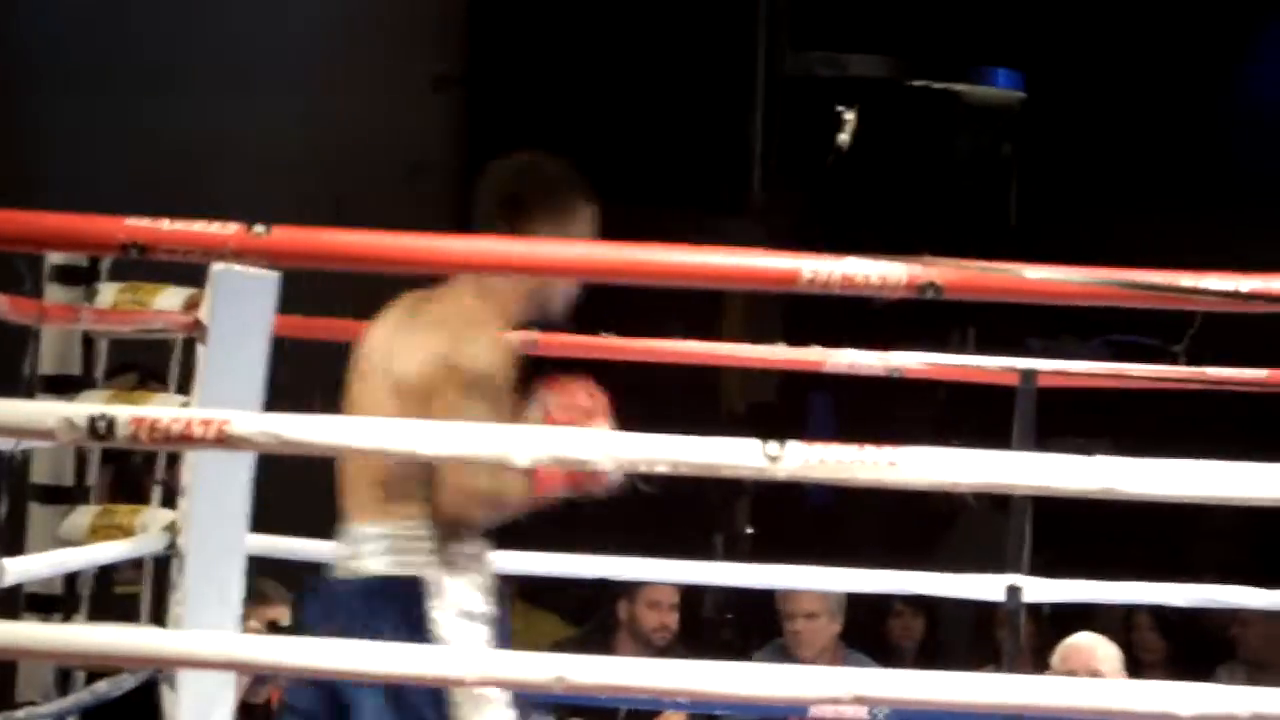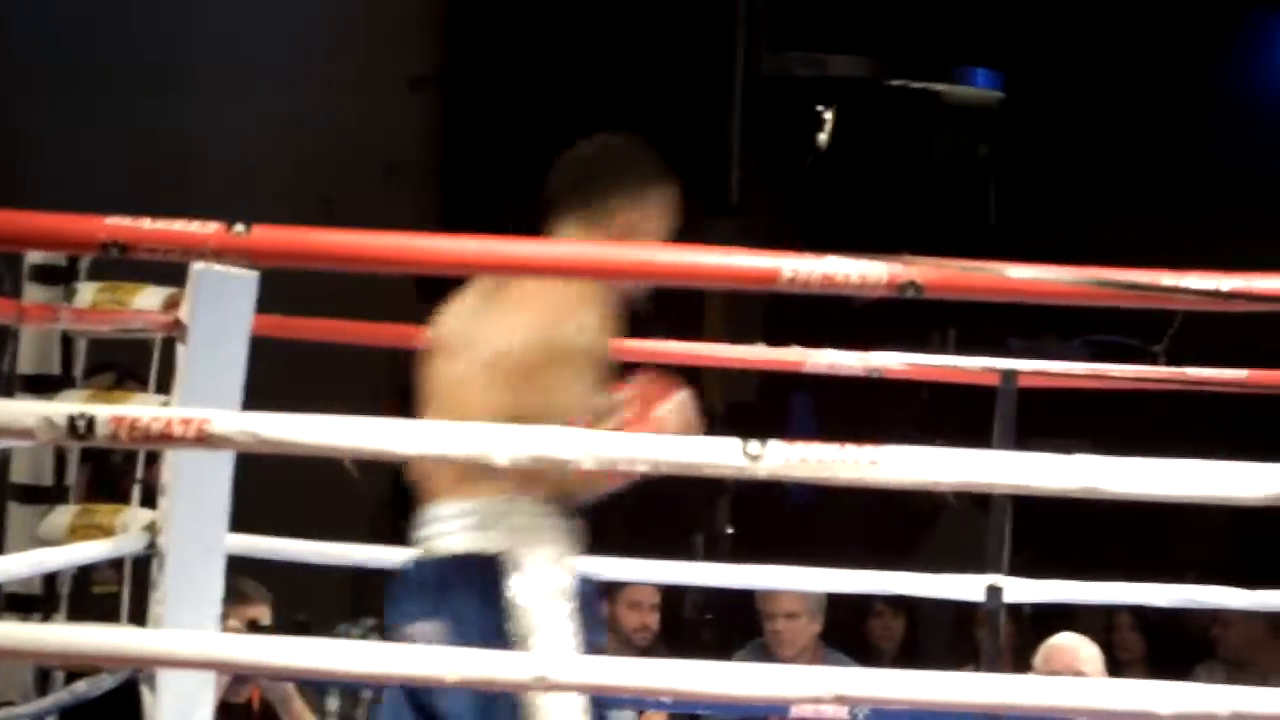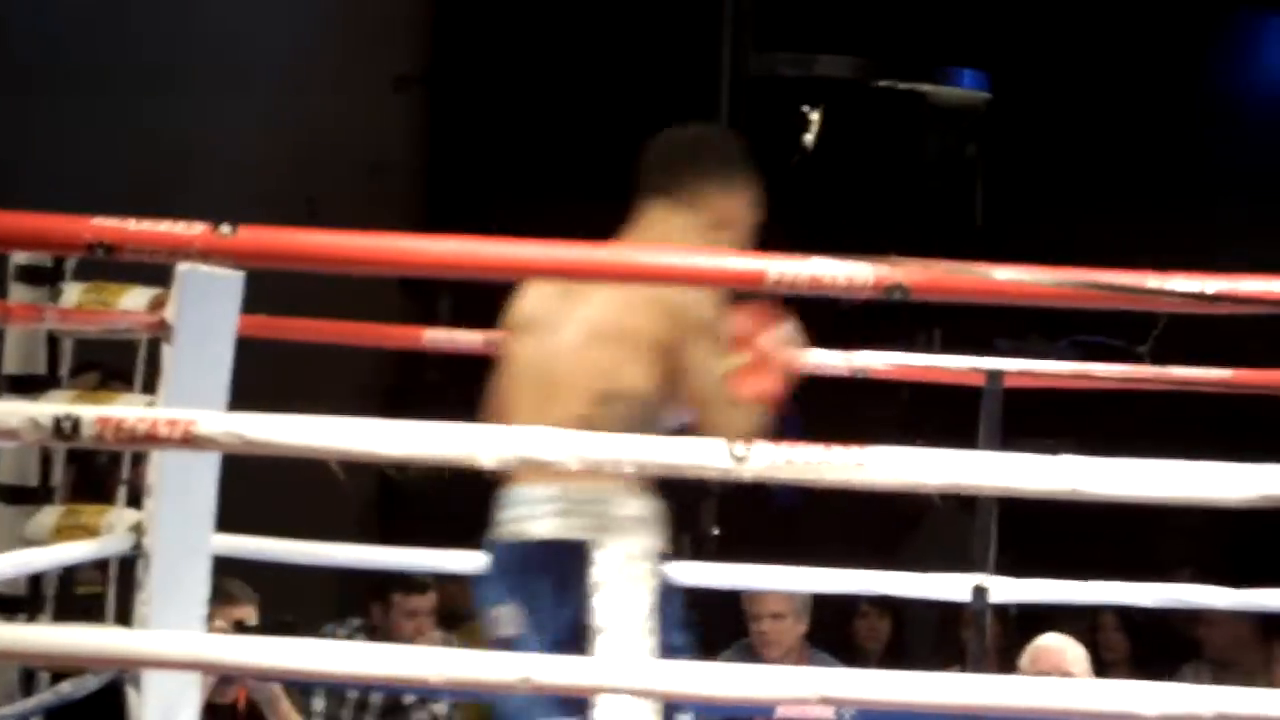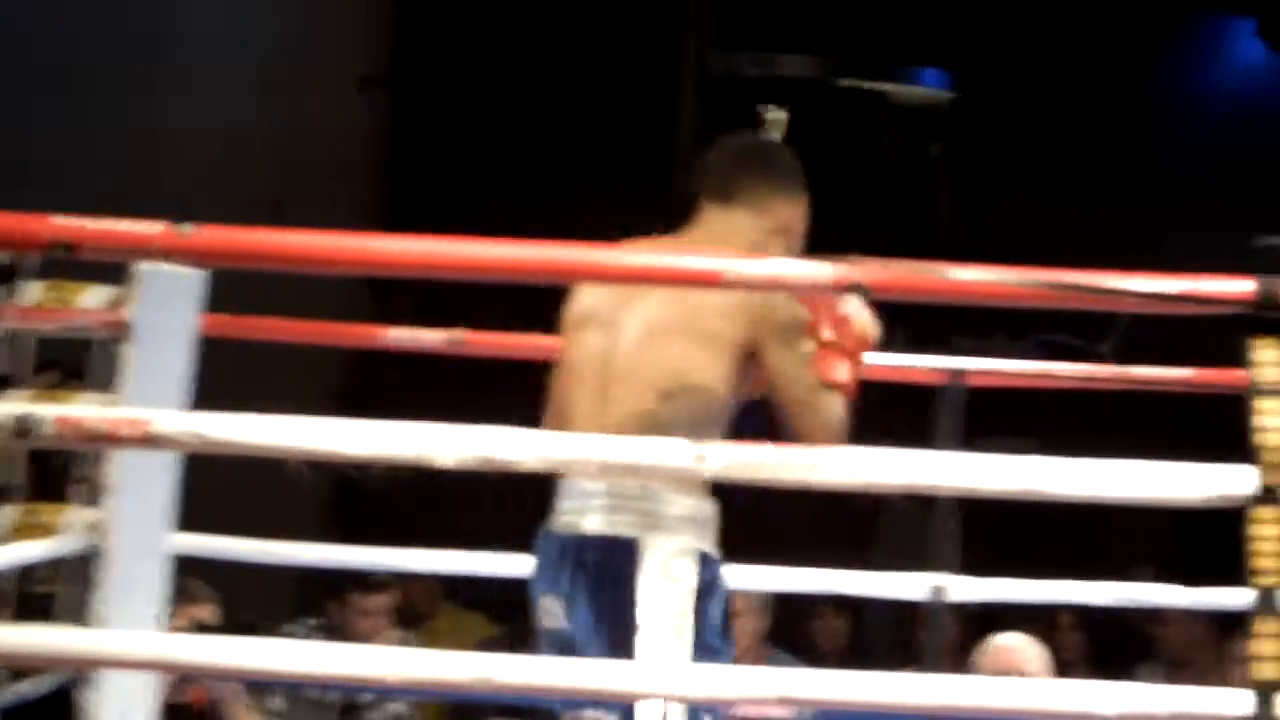
dt=0.1s
person 1, frame 1
left shoulder: (401, 321)
right shoulder: (477, 339)
right elbow: (463, 500)
right wrist: (552, 474)
left hip: (349, 596)
right hip: (425, 596)
person 1, frame 2
left shoulder: (471, 300)
right shoulder: (579, 311)
right elbow: (572, 473)
right wrist: (643, 440)
left hip: (435, 572)
right hip: (518, 573)
person 1, frame 3
left shoulder: (546, 282)
right shoulder: (682, 291)
right elbow: (730, 444)
right wrist: (760, 385)
left hip: (519, 551)
right hip: (604, 553)
person 1, frame 4
left shoulder: (605, 275)
right shoulder: (760, 286)
right elbow: (822, 437)
right wrist: (837, 365)
left hip: (572, 543)
right hip: (657, 550)
